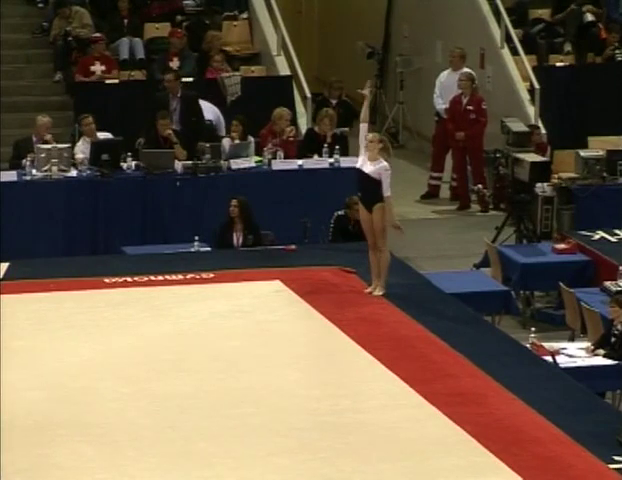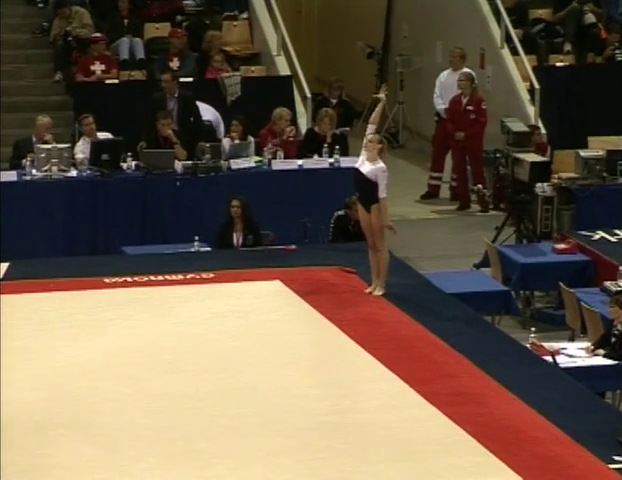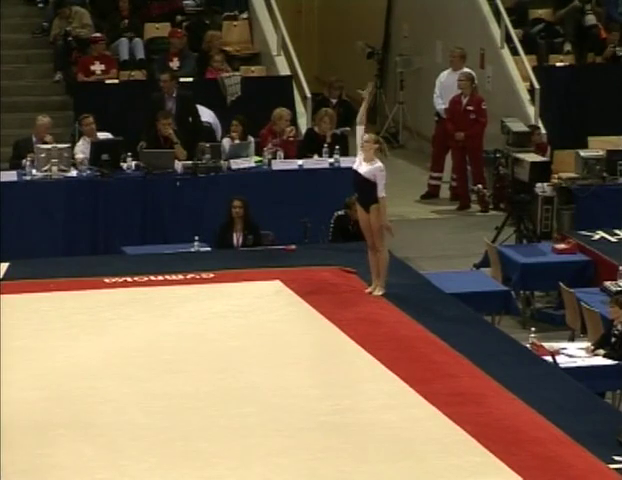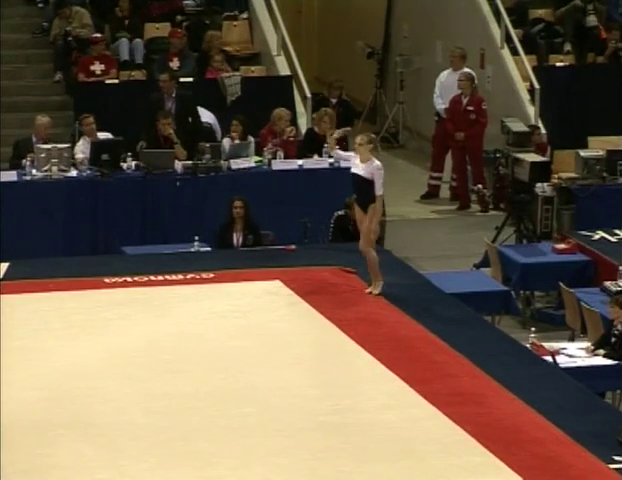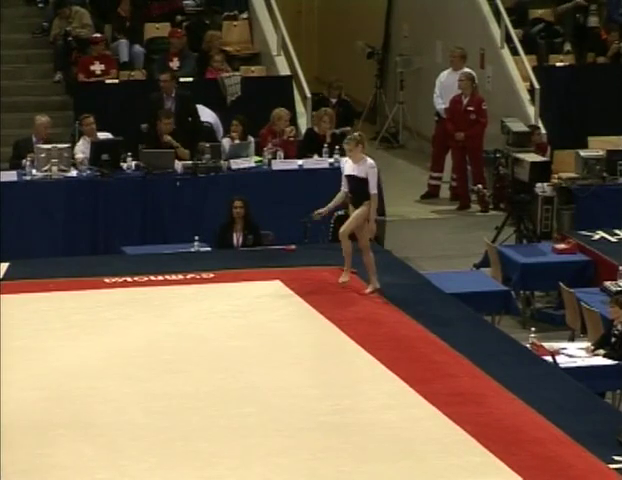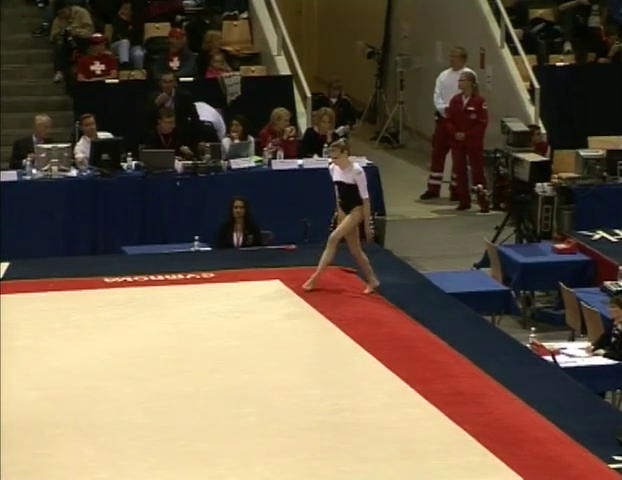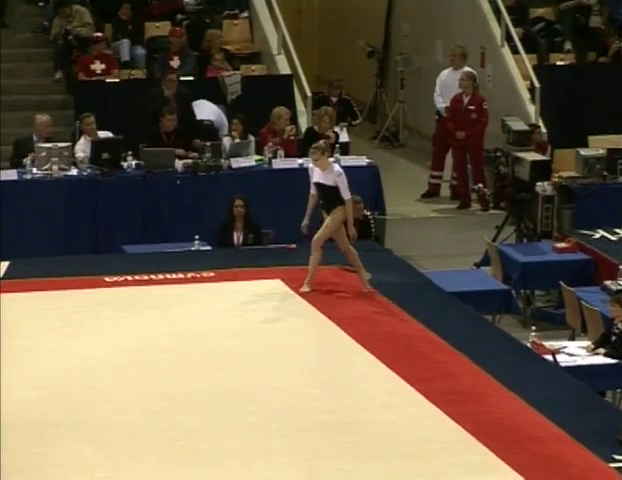
dt=0.2s
person 1, frame 1
left shoulder: (382, 166)
right shoulder: (363, 154)
left elbow: (386, 195)
right elbow: (363, 124)
left wrist: (391, 219)
right wrist: (367, 100)
left hip: (377, 206)
right hip: (362, 204)
left knee: (380, 246)
right knee: (371, 245)
left ankle: (381, 283)
right ankle: (374, 282)
person 1, frame 2
left shoulder: (380, 168)
right shoulder: (363, 156)
left elbow: (382, 195)
right elbow: (372, 124)
left wrist: (385, 219)
right wrist: (381, 103)
left hip: (375, 207)
right hip: (362, 204)
left knee: (379, 246)
right knee: (370, 245)
left ankle: (381, 284)
right ankle: (374, 282)
person 1, frame 3
left shoulder: (378, 167)
right shoulder: (360, 156)
left elbow: (381, 195)
right elbow: (360, 124)
left wrist: (385, 220)
right wrist: (366, 101)
left hip: (374, 207)
right hip: (361, 205)
left knee: (379, 246)
right knee: (370, 245)
left ankle: (381, 284)
right ankle: (374, 282)
person 1, frame 4
left shoulder: (376, 166)
right shoulder: (354, 158)
left elbow: (379, 194)
right elbow: (333, 151)
left wrist: (376, 222)
right wrist: (334, 138)
left hip: (372, 206)
right hip: (359, 205)
left knee: (365, 246)
right knee: (365, 246)
left ankle: (378, 280)
right ankle: (374, 282)
person 1, frame 5
left shoulder: (369, 165)
right shoulder: (346, 163)
left elbow: (374, 193)
right elbow: (344, 191)
left wrist: (372, 220)
right wrist: (327, 209)
left hip: (365, 205)
right hip: (352, 205)
left knee: (343, 232)
right knee: (363, 245)
left ankle: (347, 269)
right ankle: (373, 281)
person 1, frame 6
left shoulder: (357, 170)
right shoulder: (333, 169)
left elbow: (365, 198)
left wrist: (367, 225)
right wrist: (338, 216)
left hip: (356, 210)
right hip: (343, 210)
left knee: (333, 238)
right knee: (355, 250)
left ankle: (315, 278)
right ankle: (372, 280)
person 1, frame 7
left shoulder: (336, 171)
right shoulder: (312, 169)
left elbow: (347, 198)
right elbow: (313, 194)
left wrist: (351, 225)
right wrist: (307, 217)
left hip: (338, 210)
right hip: (326, 210)
left knee: (316, 241)
right knee: (344, 246)
left ankle: (308, 282)
right ankle: (363, 275)
person 2, frame 1
right shoulder: (443, 75)
right elbow: (436, 95)
right wrist: (443, 109)
right hip: (442, 117)
right knee: (437, 152)
left ankle: (456, 189)
right ankle: (433, 188)
person 2, frame 2
right shoulder: (443, 75)
right elbow: (436, 95)
right wrist: (443, 109)
right hip: (443, 117)
right knee: (437, 153)
right ankle: (433, 188)
person 2, frame 3
left shoulder: (469, 75)
right shoulder: (443, 75)
right elbow: (436, 95)
right wrist: (443, 109)
right hip: (442, 117)
right knee: (437, 153)
right ankle: (433, 188)
person 2, frame 4
left shoulder: (469, 75)
right shoulder: (443, 75)
right elbow: (436, 95)
right wrist: (443, 109)
right hip: (442, 117)
right knee: (437, 153)
right ankle: (433, 188)
person 2, frame 5
right shoulder: (443, 75)
right elbow: (436, 95)
right wrist: (443, 109)
right hip: (443, 117)
right knee: (437, 153)
right ankle: (433, 188)
person 2, frame 6
right shoulder: (444, 75)
right elbow: (437, 94)
right wrist: (443, 108)
right hip: (443, 117)
right knee: (437, 152)
right ankle: (433, 188)
person 2, frame 7
right shoulder: (444, 74)
right elbow: (437, 94)
right wrist: (444, 108)
right hip: (443, 116)
right knee: (438, 151)
right ankle: (433, 187)
person 3, frame 1
left shoulder: (478, 100)
right shoulder: (455, 100)
left elbow: (482, 123)
right elbow: (449, 120)
left wrist: (466, 134)
right wrist: (454, 133)
left hip: (474, 142)
right hip: (457, 141)
left knee: (477, 170)
right knee: (459, 171)
left ankle: (483, 202)
right ankle: (464, 201)
person 3, frame 2
left shoulder: (478, 100)
right shoulder: (454, 100)
left elbow: (482, 123)
right elbow: (449, 120)
left wrist: (466, 134)
right wrist: (454, 133)
left hip: (473, 142)
right hip: (456, 141)
left knee: (477, 170)
right knee: (459, 171)
left ankle: (483, 202)
right ankle: (464, 201)
person 3, frame 3
left shoulder: (478, 100)
right shoulder: (454, 100)
left elbow: (482, 123)
right elbow: (449, 120)
left wrist: (466, 134)
right wrist: (454, 133)
left hip: (473, 142)
right hip: (456, 141)
left knee: (477, 170)
right knee: (459, 171)
left ankle: (483, 202)
right ankle: (464, 201)
person 3, frame 4
left shoulder: (478, 101)
right shoulder: (454, 100)
left elbow: (482, 123)
right elbow: (449, 120)
left wrist: (466, 134)
right wrist: (454, 133)
left hip: (473, 142)
right hip: (456, 142)
left knee: (477, 170)
right knee: (459, 170)
left ankle: (483, 202)
right ankle: (464, 201)
person 3, frame 5
left shoulder: (479, 101)
right shoulder: (455, 100)
left elbow: (482, 123)
right elbow: (449, 120)
left wrist: (466, 135)
right wrist: (454, 133)
left hip: (474, 142)
right hip: (456, 141)
left knee: (477, 170)
right knee: (459, 171)
left ankle: (483, 202)
right ankle: (464, 201)
person 3, frame 6
left shoulder: (479, 101)
right shoulder: (455, 100)
left elbow: (483, 123)
right elbow: (449, 120)
left wrist: (466, 135)
right wrist: (454, 133)
left hip: (474, 142)
right hip: (456, 141)
left knee: (477, 170)
right knee: (459, 170)
left ankle: (483, 202)
right ankle: (464, 200)
person 3, frame 7
left shoulder: (480, 100)
right shoulder: (455, 99)
left elbow: (483, 122)
right elbow: (449, 119)
left wrist: (467, 134)
right wrist: (454, 132)
left hip: (474, 141)
right hip: (457, 140)
left knee: (478, 169)
right knee: (460, 169)
left ankle: (483, 201)
right ankle: (464, 200)
